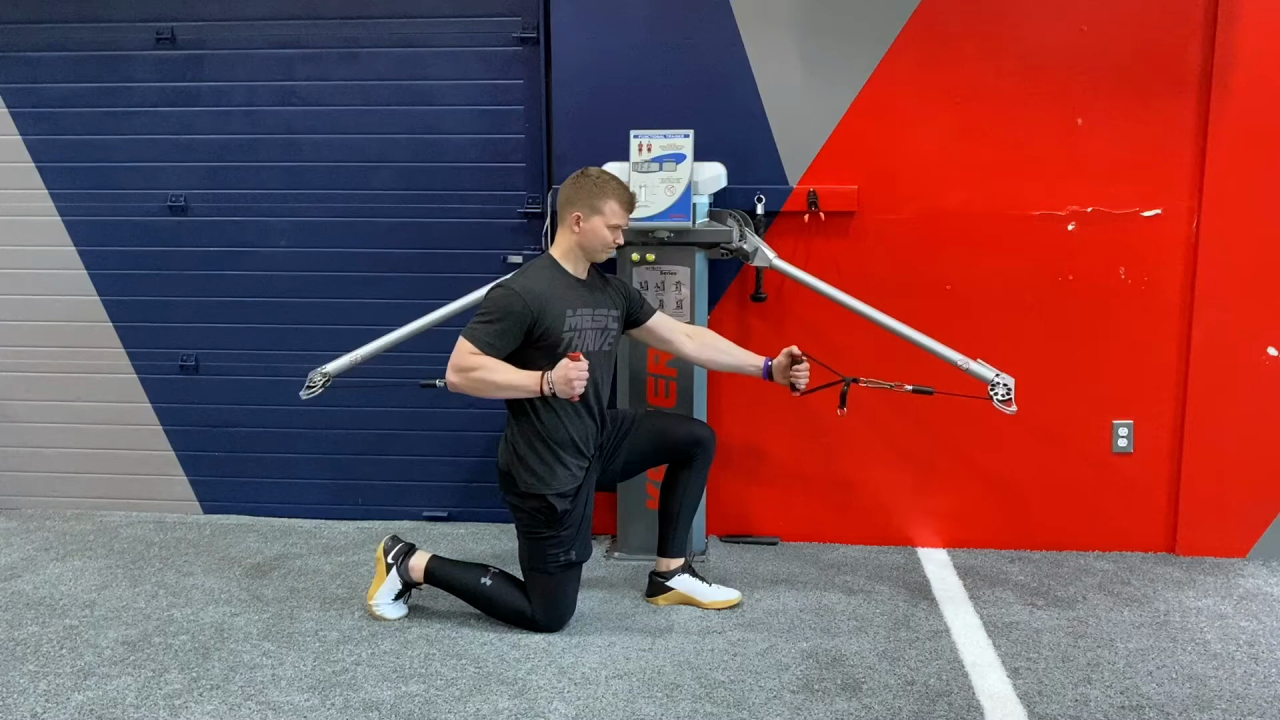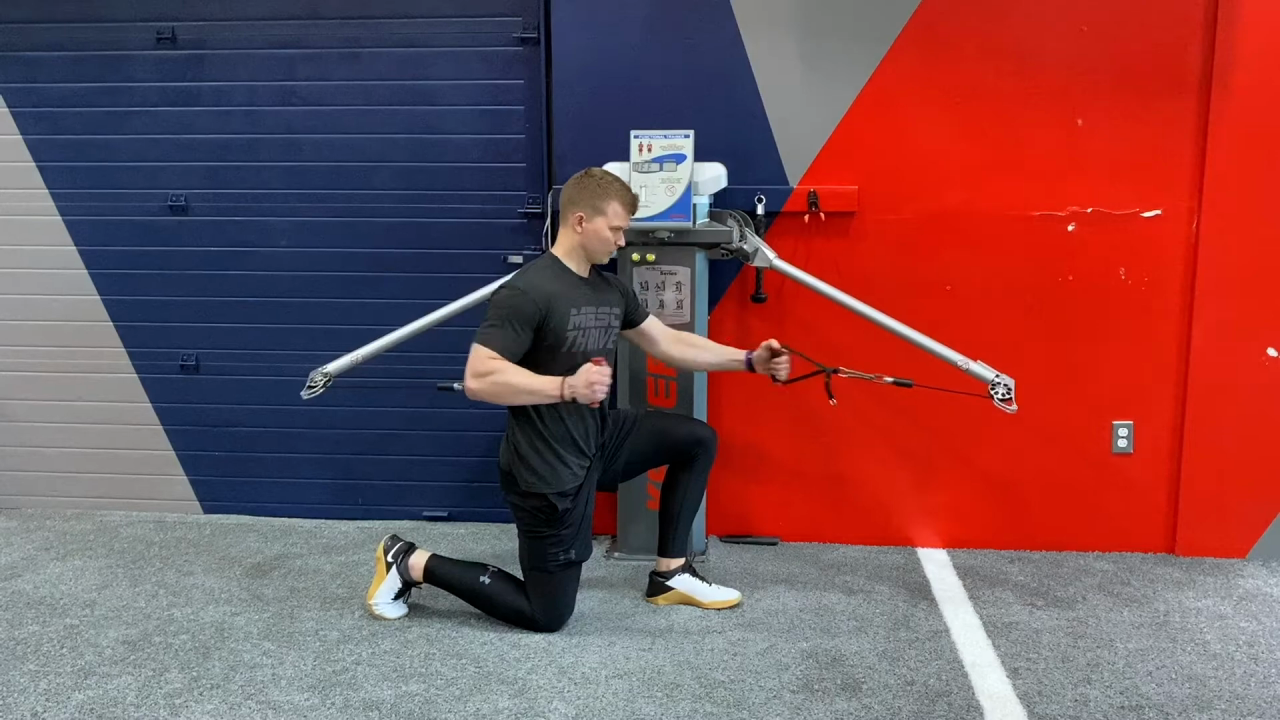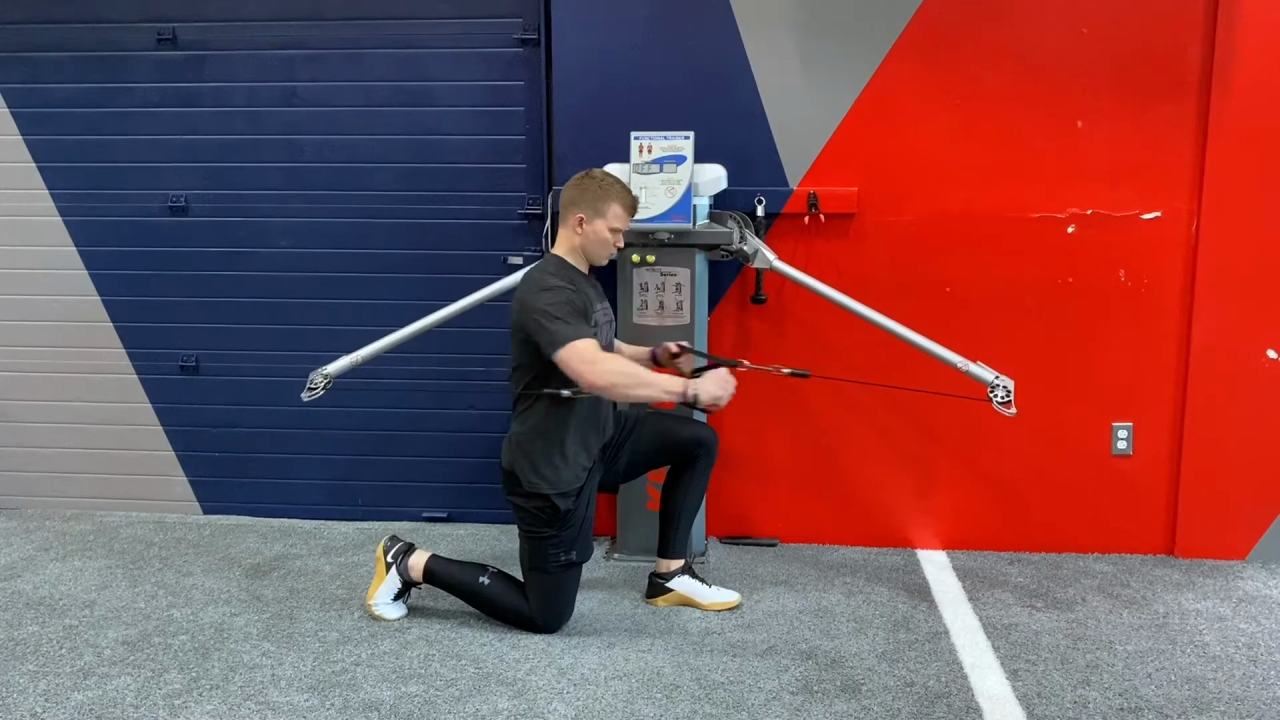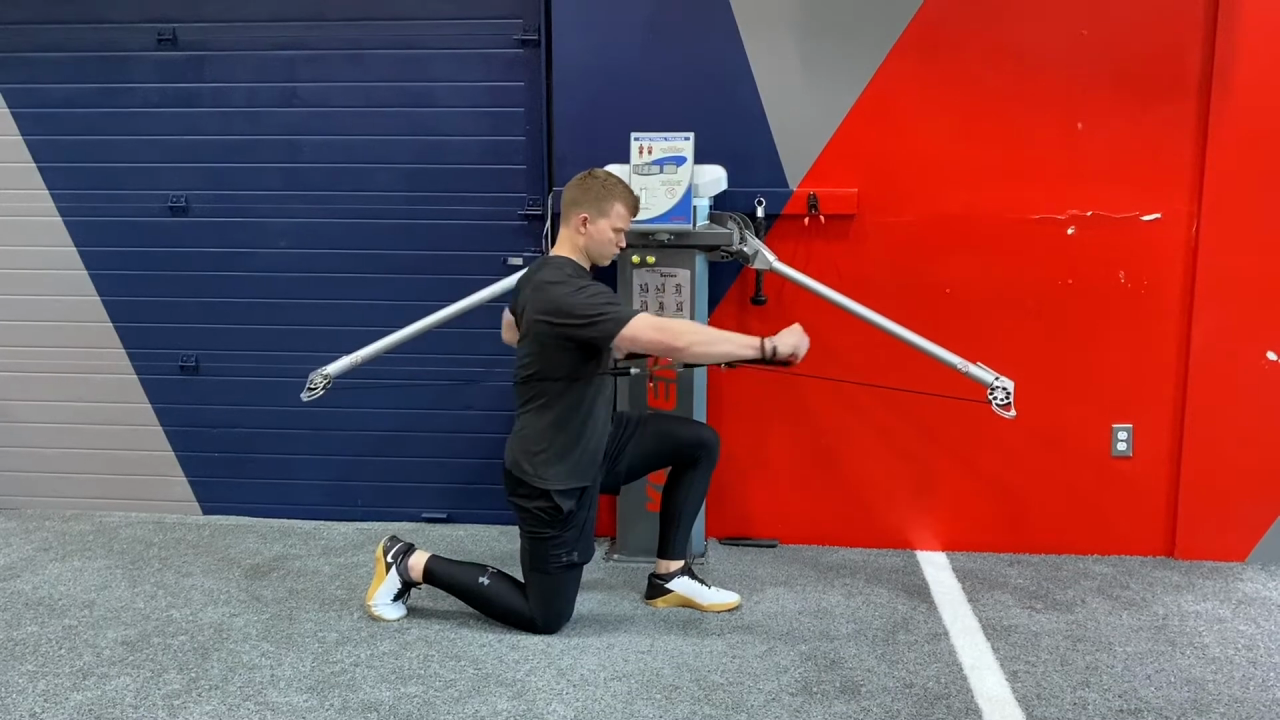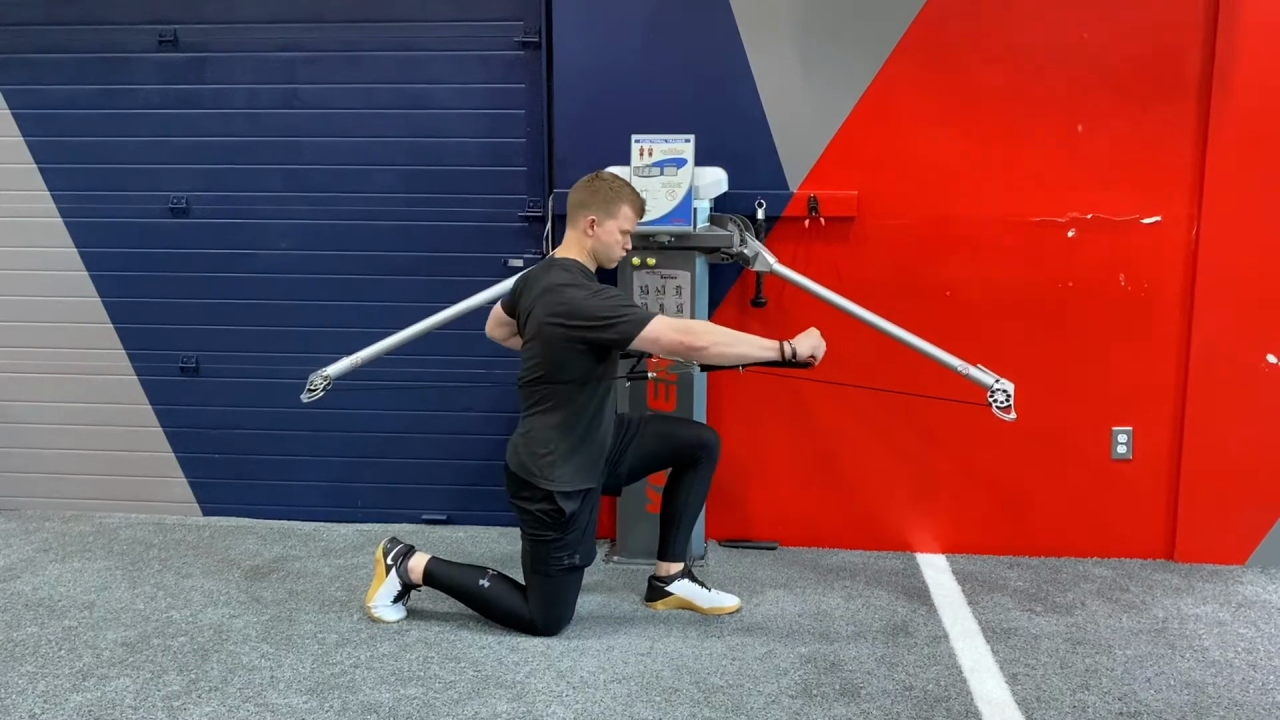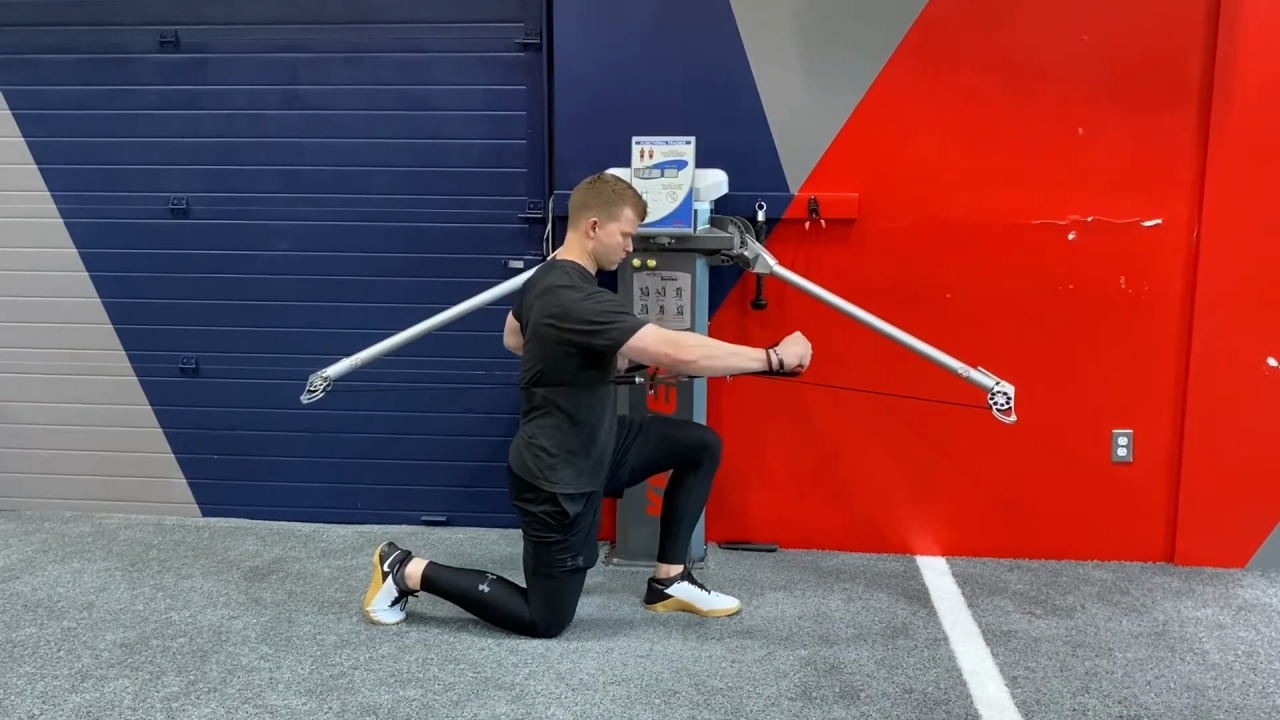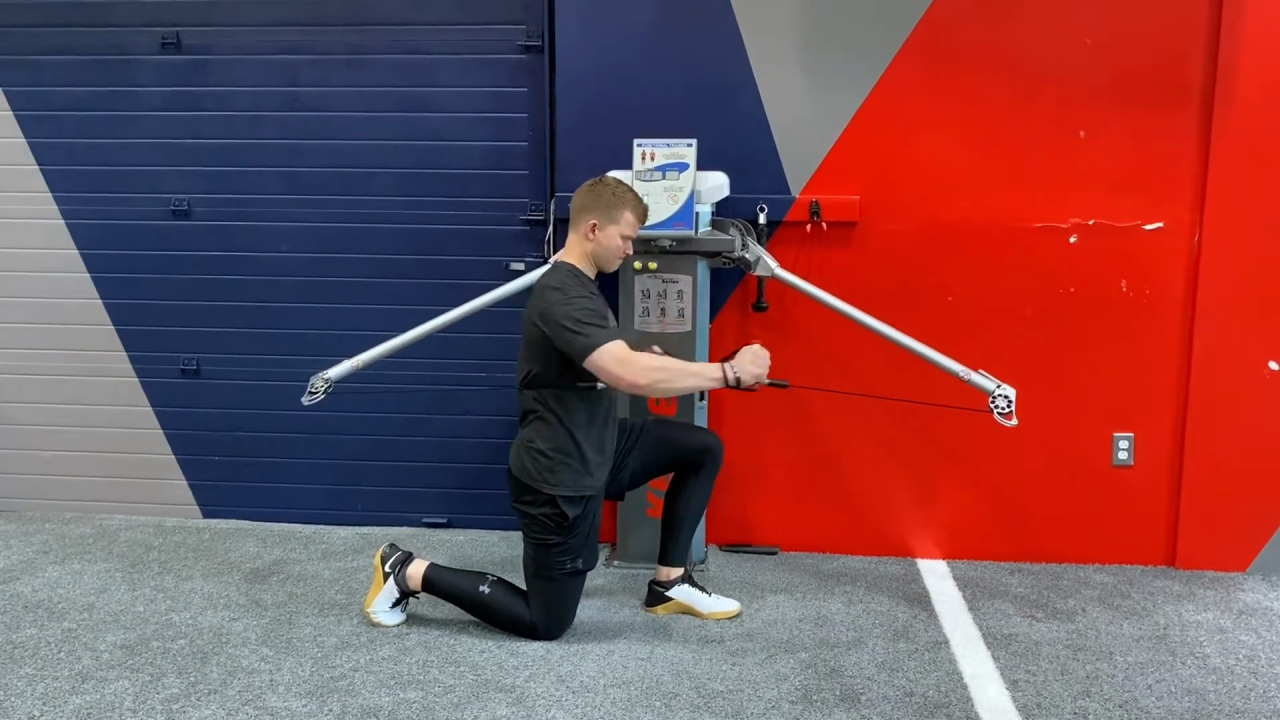
dt=0.3s
person 1, frame 1
left shoulder: (610, 291)
right shoulder: (522, 294)
left elbow: (683, 338)
right elbow: (460, 370)
left wrist: (769, 368)
right wrist: (546, 381)
left hip: (594, 441)
right hip: (545, 471)
left knee: (695, 439)
right knee: (549, 615)
left ankle: (669, 574)
right ankle: (411, 564)
person 1, frame 2
left shoulder: (609, 287)
right shoulder: (528, 292)
left elbow: (668, 342)
right elbow: (478, 379)
left wrist: (747, 360)
right wrist: (565, 387)
left hip: (598, 442)
right hip: (547, 470)
left knee: (697, 439)
right knee: (546, 615)
left ankle: (670, 575)
right ankle: (413, 564)
person 1, frame 3
left shoulder: (585, 281)
right shoulder: (546, 291)
right elbow: (594, 372)
left wrist: (653, 356)
right wrist: (692, 390)
left hip: (598, 438)
right hip: (550, 469)
left knee: (698, 441)
right knee: (546, 616)
left ankle: (669, 575)
right ankle: (410, 564)
person 1, frame 4
left shoulder: (544, 274)
right shoulder: (568, 295)
left elbow: (511, 331)
right elbow: (667, 339)
right wrist: (767, 346)
right hip: (550, 473)
left knee: (699, 443)
right knee: (545, 616)
left ankle: (668, 577)
right ankle: (411, 564)
person 1, frame 5
left shoulder: (541, 276)
right shoulder: (581, 300)
left elbow: (497, 328)
right elbow: (687, 340)
right wrist: (788, 348)
right hip: (553, 475)
left knee: (700, 444)
right knee: (546, 619)
left ankle: (669, 579)
right ankle: (412, 567)
person 1, frame 6
left shoulder: (549, 277)
right shoulder: (575, 299)
left elbow: (513, 337)
right elbow: (675, 352)
right wrist: (773, 356)
left hip: (592, 447)
right hip: (558, 475)
left knee: (701, 446)
right knee: (546, 619)
left ankle: (668, 581)
right ankle: (408, 571)
person 1, frame 7
left shoulder: (573, 284)
right shoulder: (563, 299)
right elbow: (631, 375)
left wrist: (645, 363)
right wrist: (728, 372)
left hip: (597, 448)
right hip: (558, 477)
left knee: (703, 449)
right knee: (546, 622)
left ankle: (669, 583)
right ankle: (409, 573)
